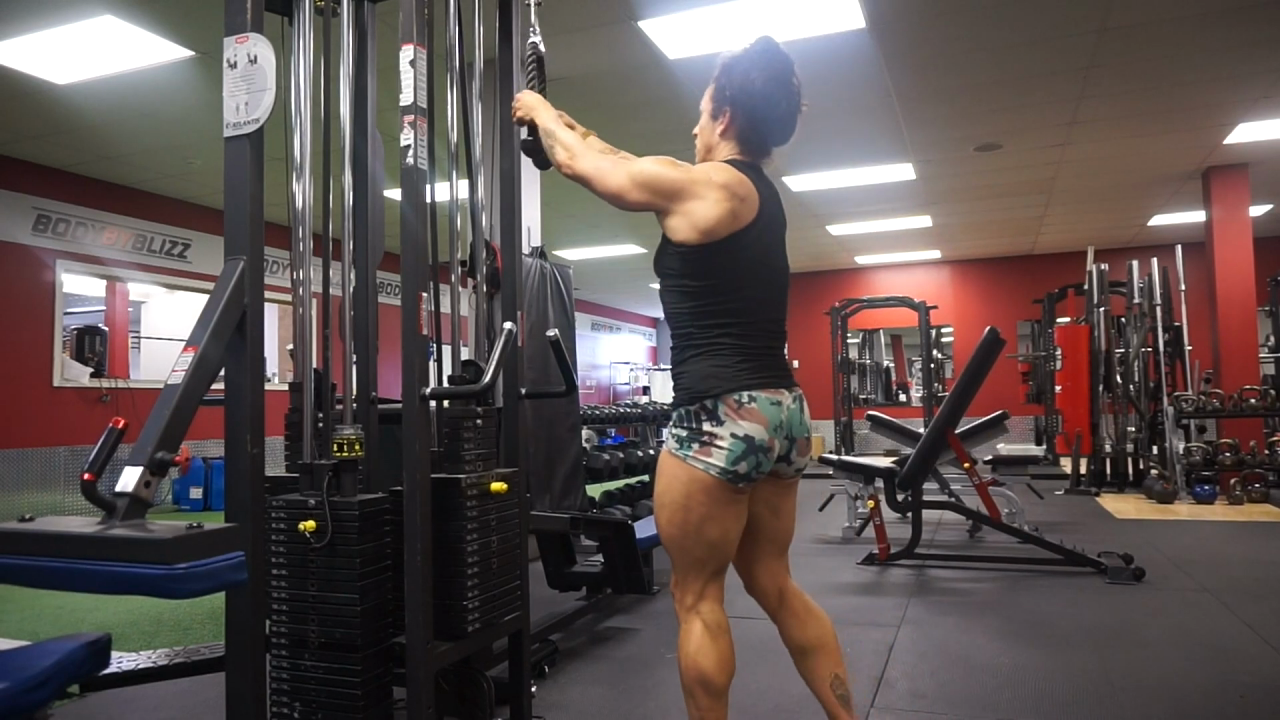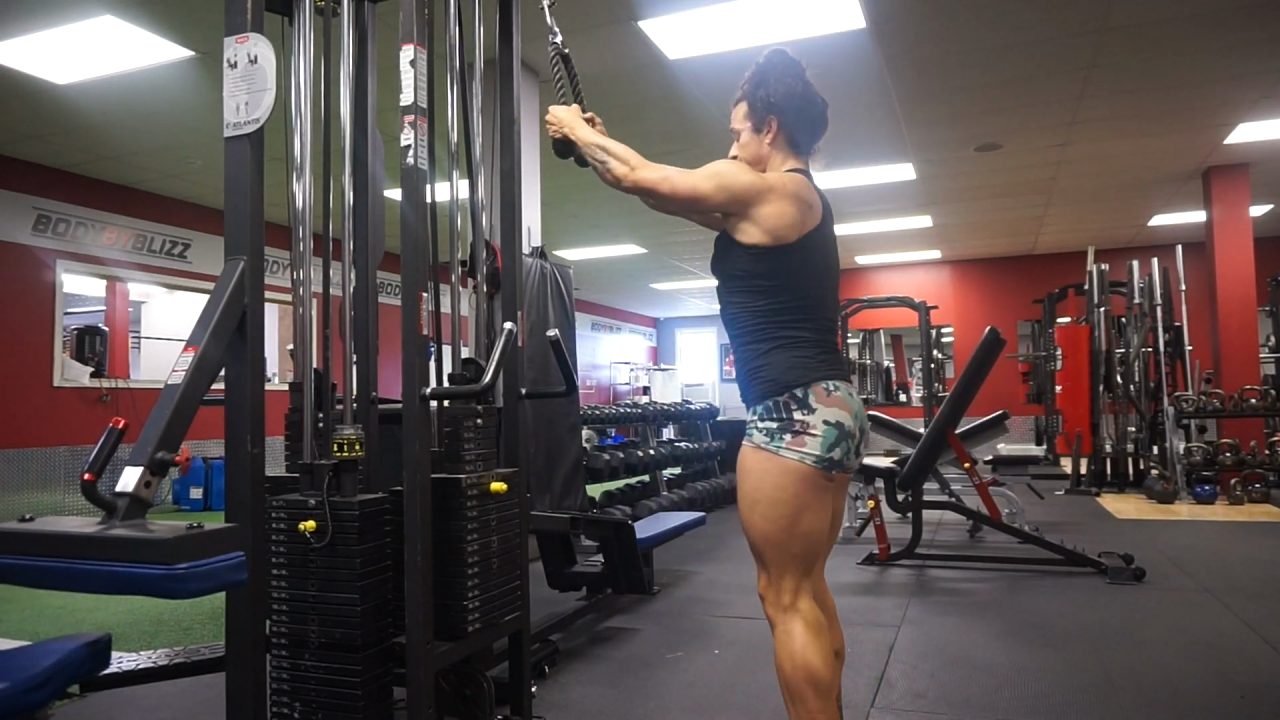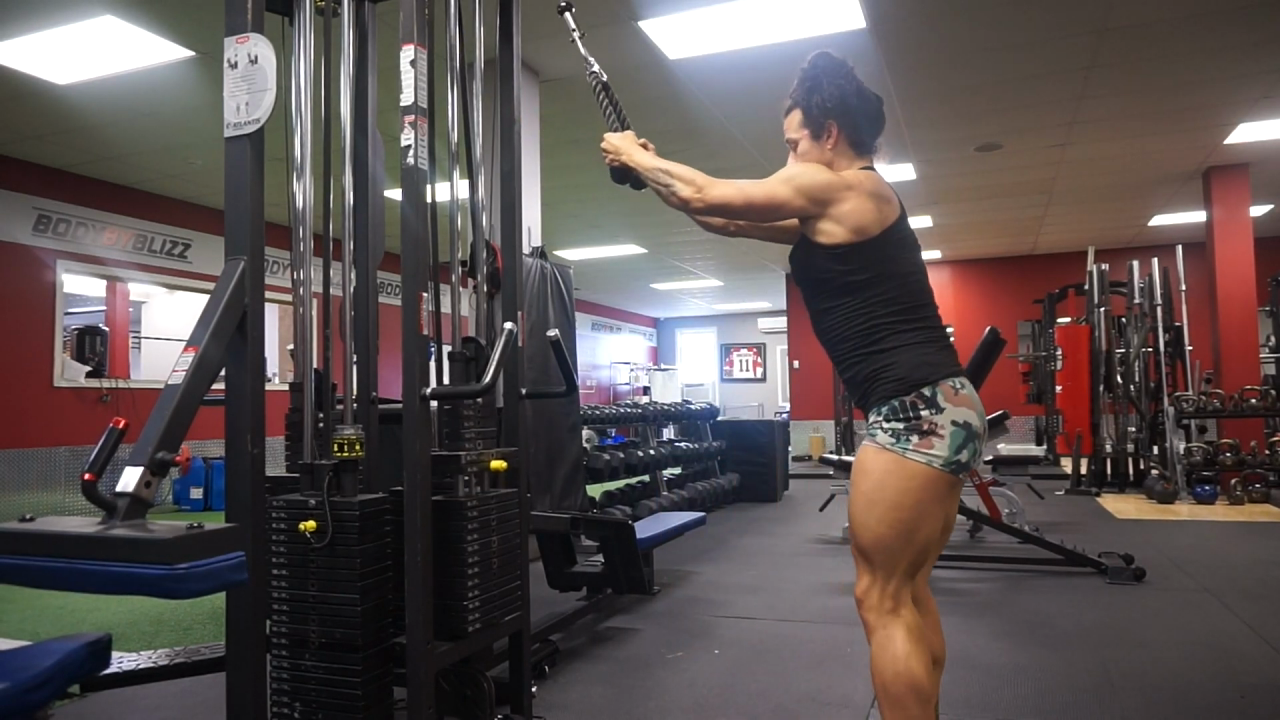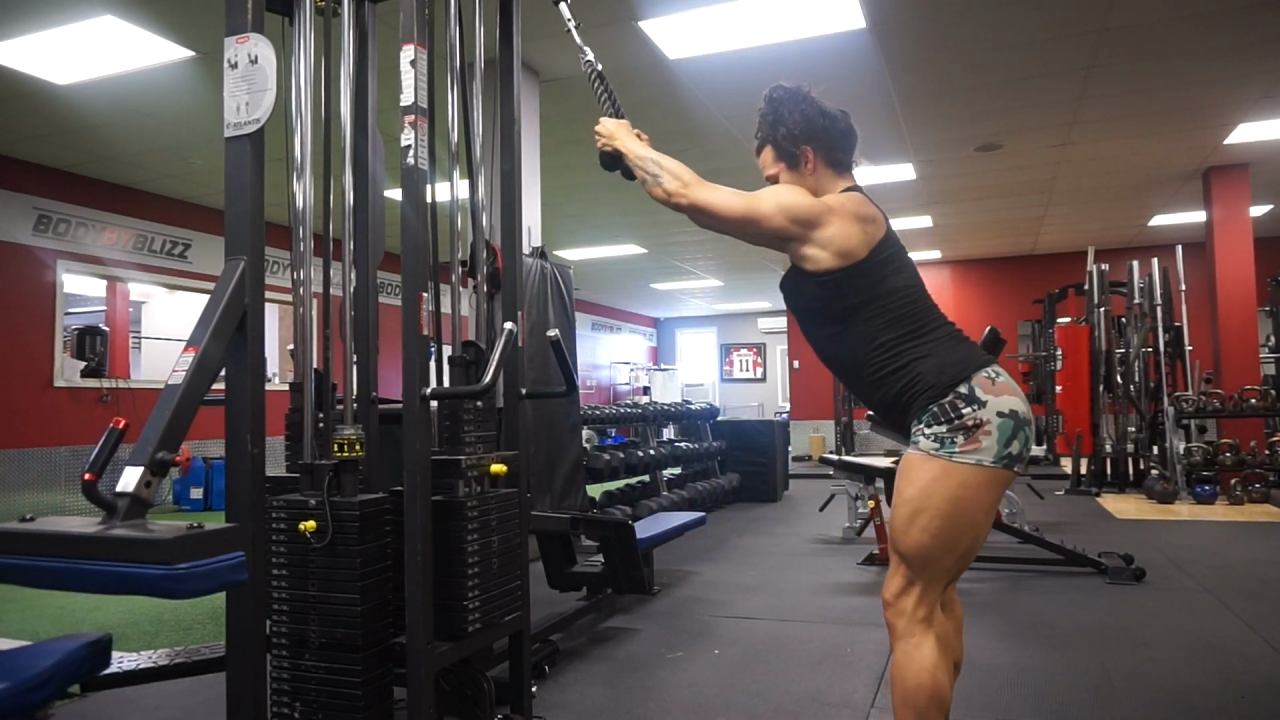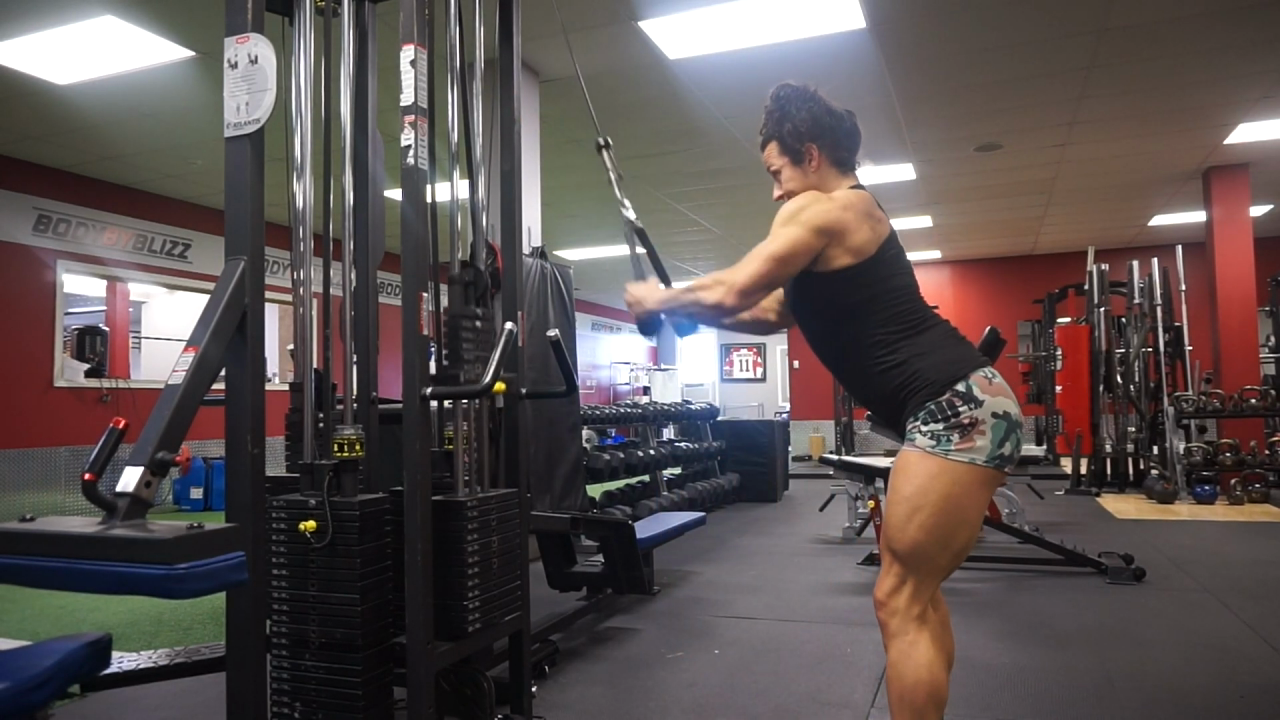
dt=1s
person 1, frame 1
left shoulder: (697, 184)
right shoulder: (759, 195)
left elbow: (576, 165)
right elbow: (633, 170)
left wrist: (538, 113)
right wrist: (577, 131)
left hip: (721, 418)
right hip: (778, 409)
left knee: (697, 598)
right knee: (772, 584)
person 1, frame 2
left shoulder: (762, 189)
right shoulder: (792, 200)
left elbow: (636, 176)
right elbow: (669, 197)
left wrist: (573, 129)
right wrist: (601, 142)
left hip: (795, 412)
right hip: (828, 409)
left knee: (785, 598)
right knee: (805, 591)
person 1, frame 3
left shoulder: (837, 188)
right shoulder: (838, 206)
left elbow: (706, 196)
right elbow: (731, 221)
left wrist: (634, 156)
right wrist: (651, 172)
left hip: (917, 412)
right hip: (935, 411)
left knee: (882, 600)
right knee: (905, 594)
person 1, frame 4
left shoulder: (821, 213)
right shoulder: (833, 221)
left elbow: (691, 195)
right elbow: (719, 213)
left wrist: (625, 144)
right wrist: (642, 158)
left hip: (960, 414)
right hip: (974, 407)
left knee: (908, 603)
right knee: (930, 596)
person 1, frame 5
left shoulder: (821, 211)
right shoulder: (845, 218)
left elbow: (728, 295)
right elbow: (775, 309)
left wrist: (659, 299)
right wrist: (683, 300)
left hip: (954, 412)
right hip: (958, 408)
left knee: (900, 602)
right knee: (915, 596)
